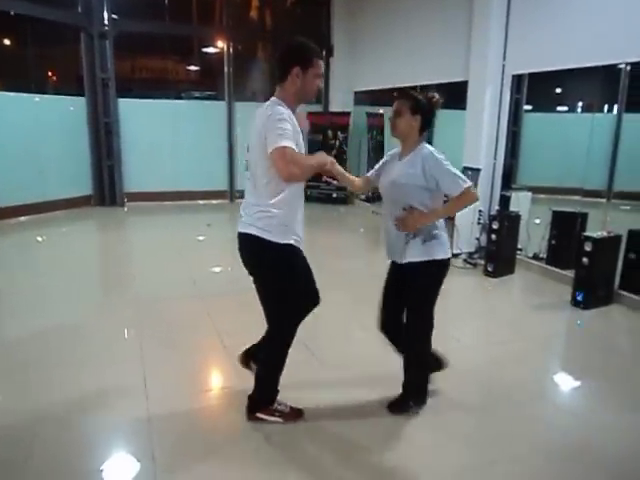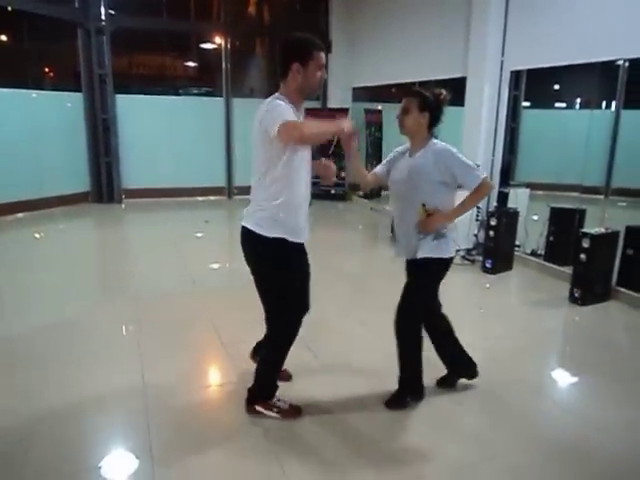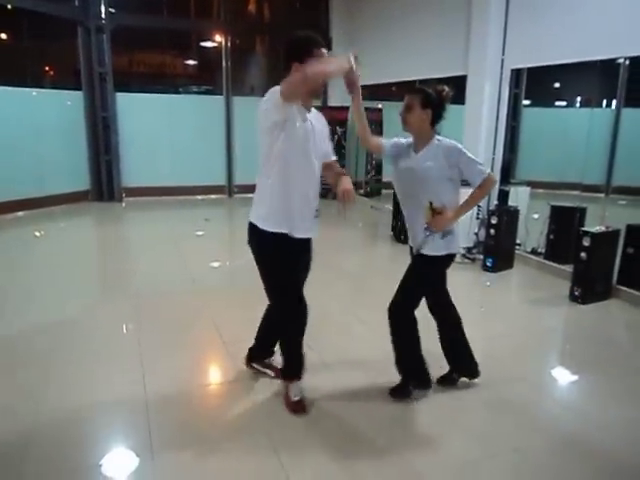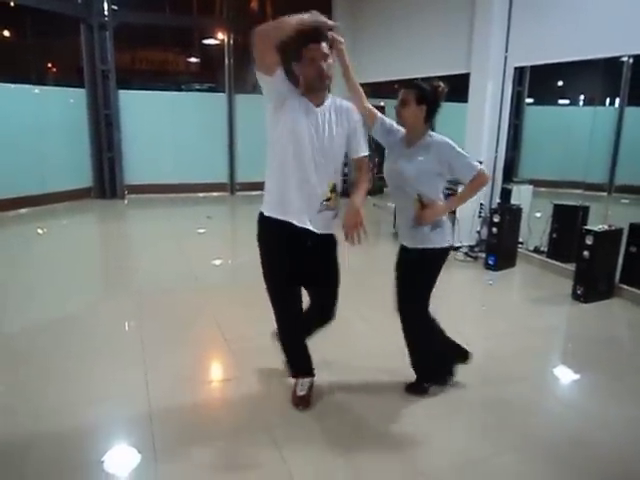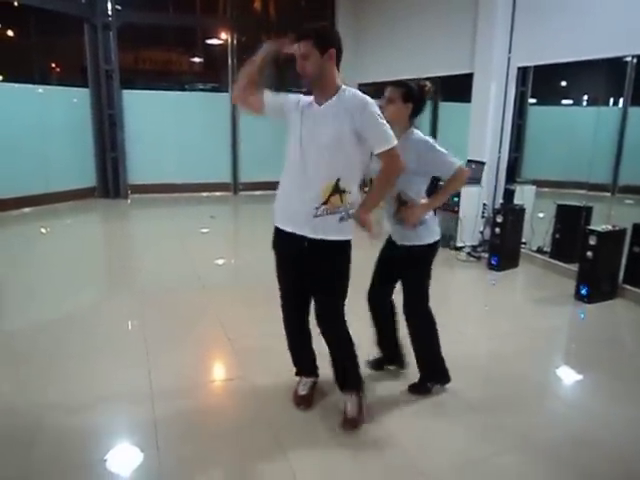
dt=0.2s
person 1, frame 1
left shoulder: (280, 115)
right shoulder: (277, 117)
right elbow: (288, 170)
left wrist: (310, 160)
right wrist: (320, 161)
left hip: (278, 236)
right hip: (267, 239)
left knee: (306, 299)
right knee: (285, 318)
left ankle: (257, 355)
right ankle: (262, 402)
person 1, frame 2
left shoulder: (294, 115)
right shoulder: (274, 110)
right elbow: (302, 134)
left wrist: (321, 166)
right wrist: (341, 127)
left hip: (289, 234)
right hip: (267, 235)
left knee: (290, 306)
right knee: (289, 314)
left ankle: (266, 353)
right ankle: (261, 396)
person 1, frame 3
left shoulder: (318, 120)
right shoulder: (277, 108)
left elbow: (329, 164)
right elbow: (306, 75)
left wrist: (342, 180)
right wrist: (343, 64)
left hip: (302, 232)
right hip: (270, 231)
left knee: (285, 303)
right knee: (293, 307)
left ankle: (258, 354)
right ankle: (292, 375)
person 1, frame 4
left shoulder: (344, 112)
right shoulder: (282, 100)
left elbow: (363, 166)
right elbow: (263, 39)
left wrist: (355, 203)
right wrist: (309, 19)
left hip: (322, 230)
right hip: (277, 225)
left knee: (324, 307)
right knee: (286, 306)
left ankle: (290, 336)
right ankle: (302, 373)
person 1, frame 5
left shoulder: (358, 106)
right shoulder: (294, 105)
left elbow: (394, 163)
right elbow: (242, 95)
left wrist: (366, 206)
right wrist: (271, 48)
left hip: (332, 237)
right hip: (287, 231)
left knee: (330, 318)
right knee: (293, 311)
left ankle: (351, 386)
right ankle: (306, 373)
person 2, frame 1
left shoulder: (428, 159)
right shoulder: (391, 158)
left elbow: (468, 195)
right elbow: (360, 185)
left wrist: (427, 217)
right wrist: (334, 171)
left hip: (429, 256)
right hip: (401, 256)
left knee: (416, 324)
right knee: (389, 322)
left ankle: (415, 392)
right ankle: (428, 362)
person 2, frame 2
left shoulder: (443, 155)
right shoulder: (398, 157)
left elbow: (484, 186)
right elbow: (366, 180)
left wrist: (447, 217)
right wrist: (351, 149)
left hip: (434, 251)
right hip: (414, 251)
left knee: (406, 317)
right knee: (429, 314)
left ankle: (411, 387)
right ankle: (462, 365)
person 2, frame 3
left shoulder: (448, 150)
right shoulder: (401, 147)
left elbow: (487, 182)
right elbow: (368, 140)
left wrist: (455, 212)
right wrist: (356, 97)
left hip: (438, 248)
right hip: (420, 246)
left knee: (399, 308)
right knee: (440, 305)
left ankle: (415, 378)
right ankle: (463, 366)
person 2, frame 4
left shoulder: (440, 146)
right shoulder: (394, 136)
left elbow: (480, 177)
right elbow: (362, 106)
left wrist: (445, 207)
right wrist: (342, 58)
left hip: (432, 242)
right hip: (409, 239)
left knee: (412, 308)
right knee: (411, 306)
left ankle: (433, 372)
right ankle: (450, 354)
person 2, frame 5
left shoulder: (420, 144)
left elbow: (460, 175)
left wrist: (427, 206)
left hip: (419, 237)
right hip: (397, 234)
left knee: (416, 305)
right knee: (378, 295)
left ankle: (434, 374)
right ankle: (391, 354)
